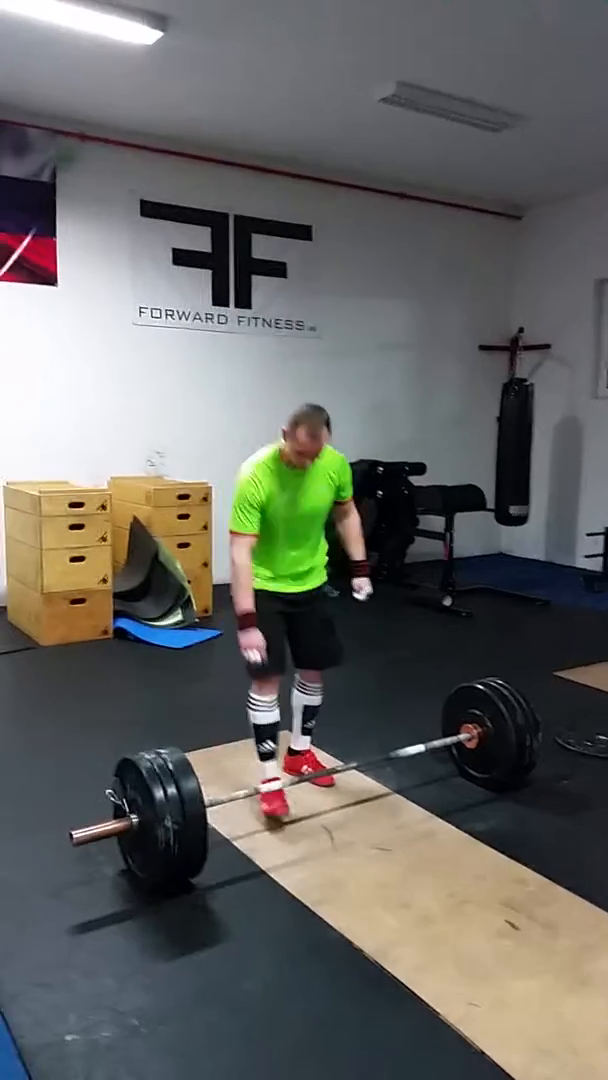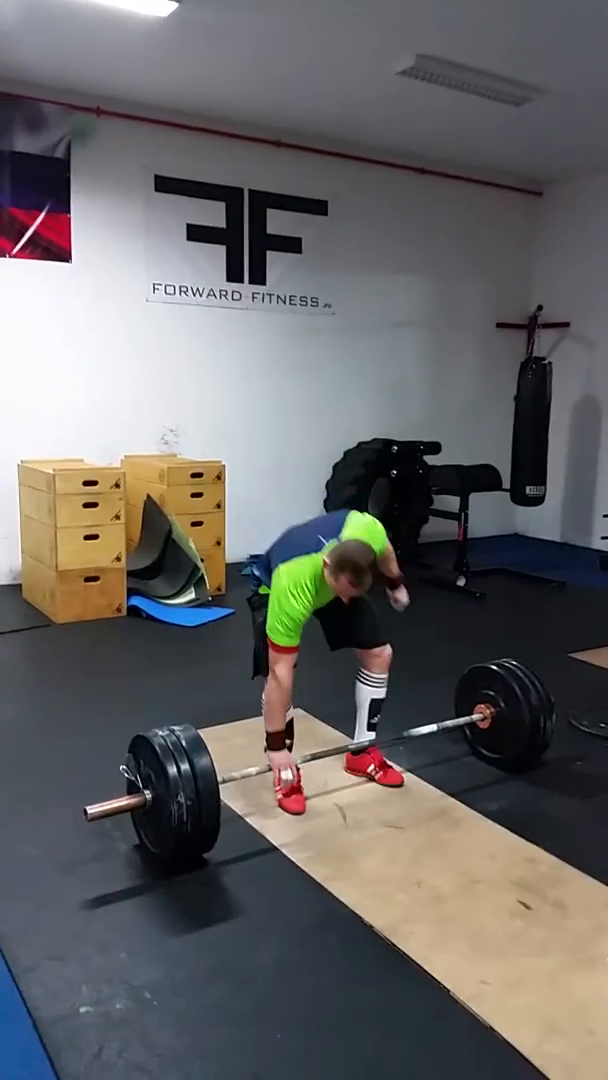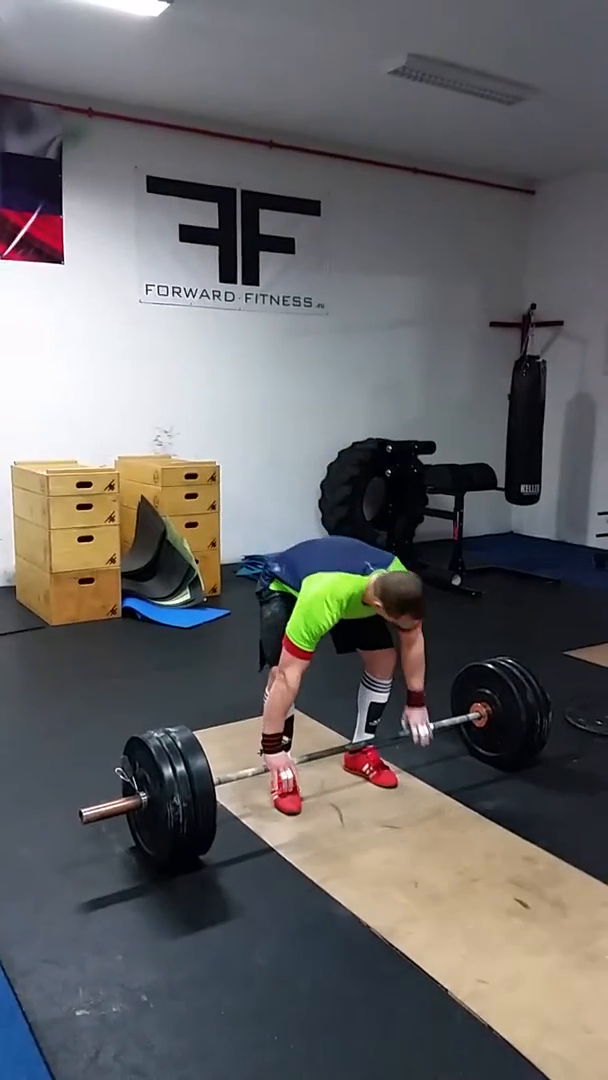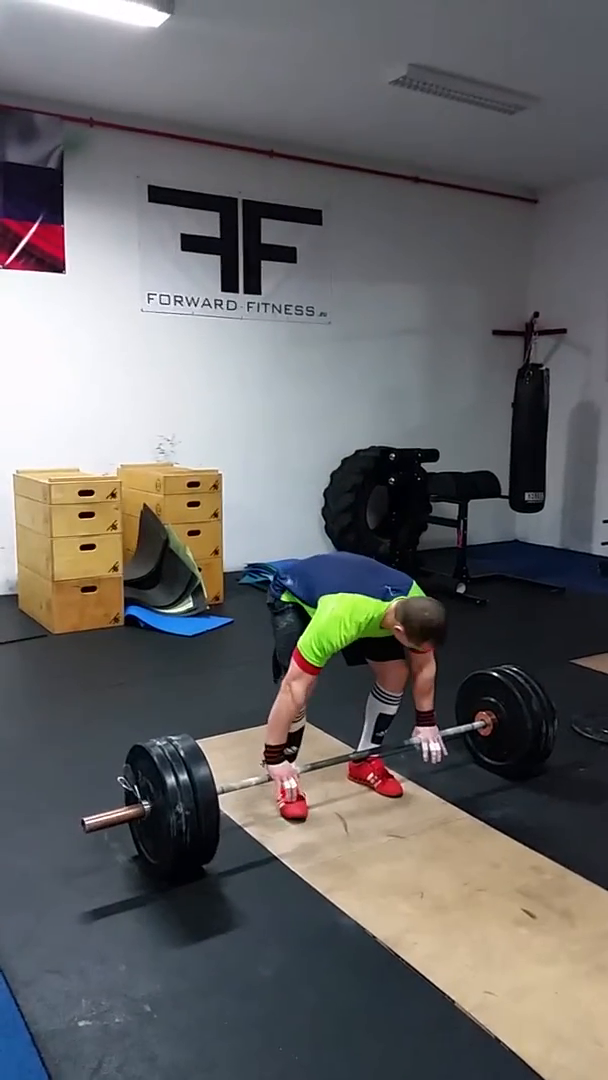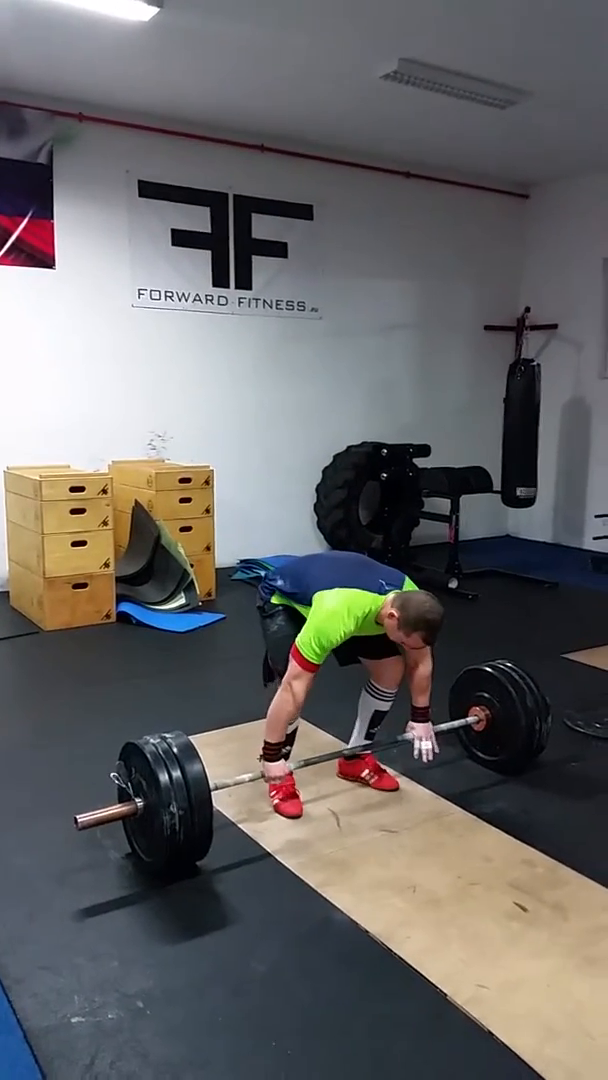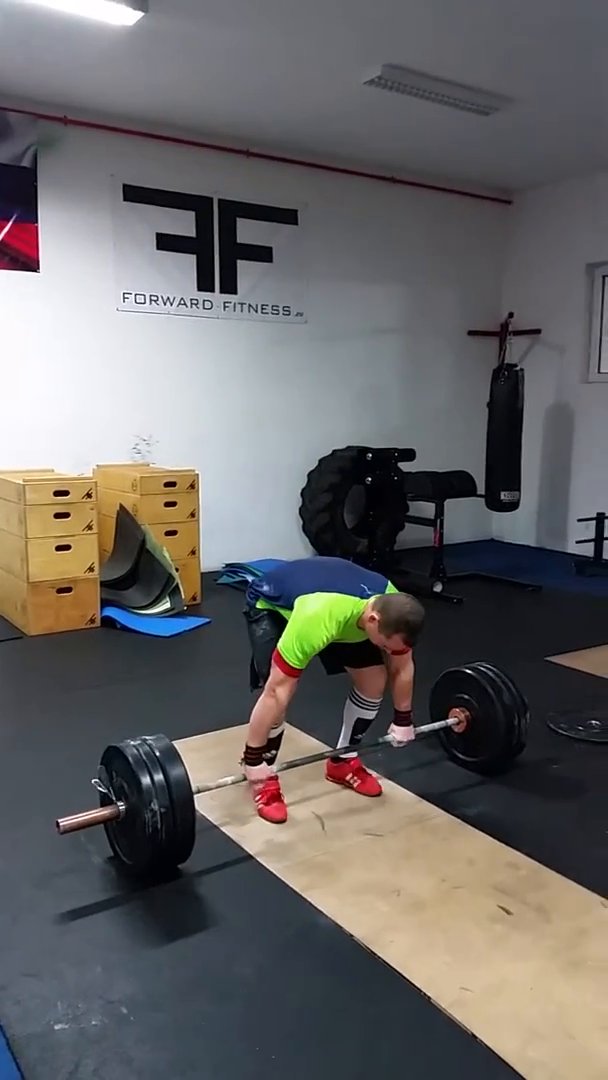
dt=0.5s
person 1, frame 1
left shoulder: (335, 464)
right shoulder: (255, 476)
left elbow: (347, 514)
right elbow: (240, 553)
left wrist: (360, 569)
right wrist: (246, 622)
left hip: (311, 584)
right hip: (264, 588)
left knee: (314, 671)
right knee: (266, 677)
left ankle: (300, 751)
right ankle: (270, 778)
person 1, frame 2
left shoulder: (367, 531)
right shoulder: (291, 588)
right elbow: (280, 674)
left wrist: (395, 583)
right wrist: (276, 745)
left hip: (339, 581)
right hip: (273, 589)
left knee: (379, 654)
right knee: (279, 677)
left ankle: (363, 752)
right ankle: (288, 772)
person 1, frame 3
left shoulder: (401, 586)
right shoulder: (323, 599)
left elbow: (412, 644)
right elbow: (288, 675)
left wrist: (416, 703)
right wrist: (271, 747)
right hip: (283, 584)
left knee: (384, 659)
right knee: (280, 670)
left ankle: (360, 751)
right ankle: (281, 769)
person 1, frame 4
left shoulder: (416, 609)
right shoulder: (340, 618)
left elbow: (424, 666)
right elbow: (293, 687)
left wrist: (426, 721)
right wrist: (274, 758)
right hip: (293, 595)
left knee: (395, 672)
right knee: (301, 684)
left ankle: (366, 760)
right ankle: (287, 776)
person 1, frame 5
left shoulder: (412, 604)
right shoulder: (336, 614)
left elbow: (420, 662)
right elbow: (293, 686)
left wrist: (421, 718)
right wrist: (271, 756)
right hip: (283, 598)
left knee: (391, 669)
right knee: (296, 685)
left ankle: (355, 758)
right ankle: (280, 777)
person 1, frame 6
left shoulder: (394, 611)
right shoulder: (317, 619)
left elbow: (402, 668)
right elbow: (276, 692)
left wrist: (403, 720)
right wrist: (253, 760)
right hip: (271, 604)
left knee: (374, 679)
right knee: (281, 689)
left ankle: (343, 761)
right ankle: (266, 780)
